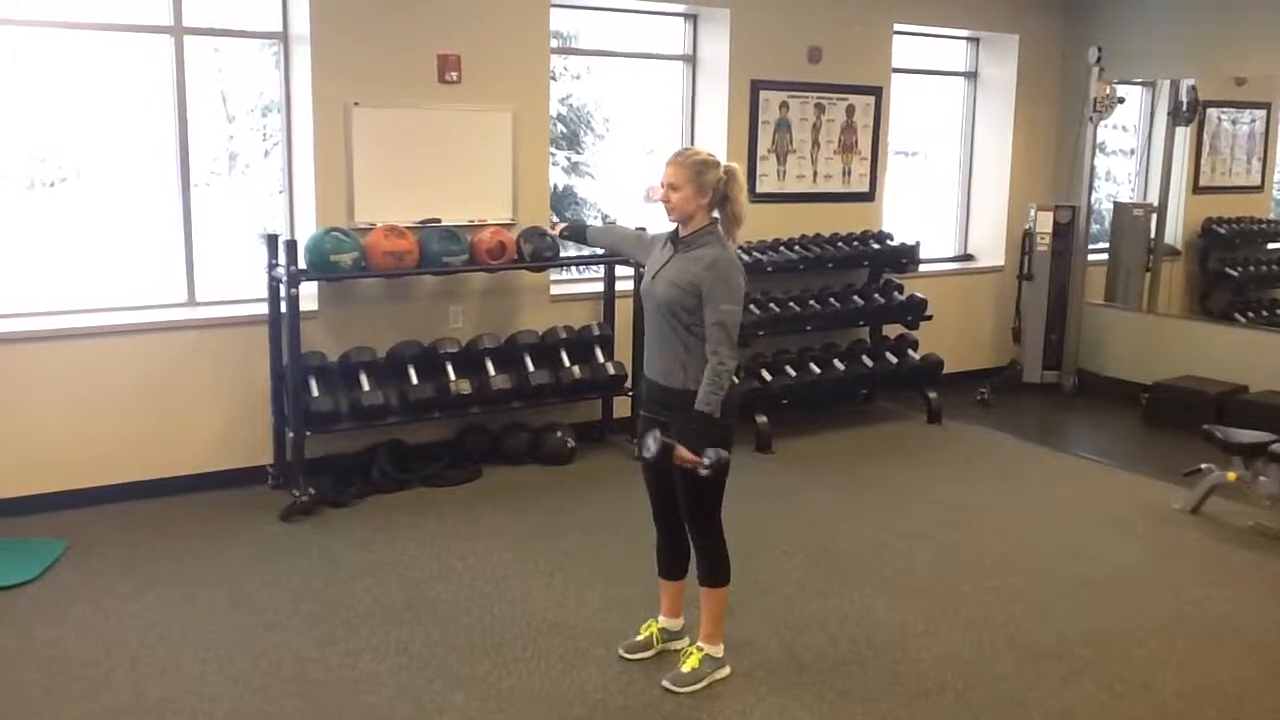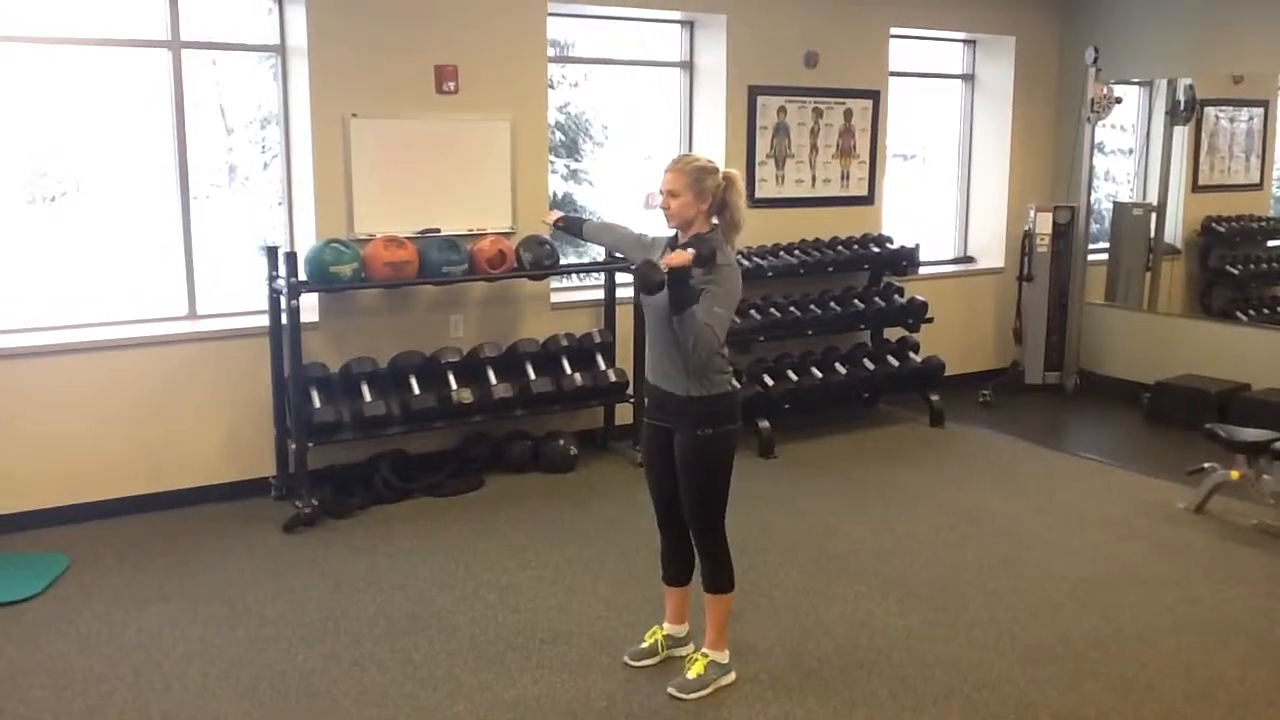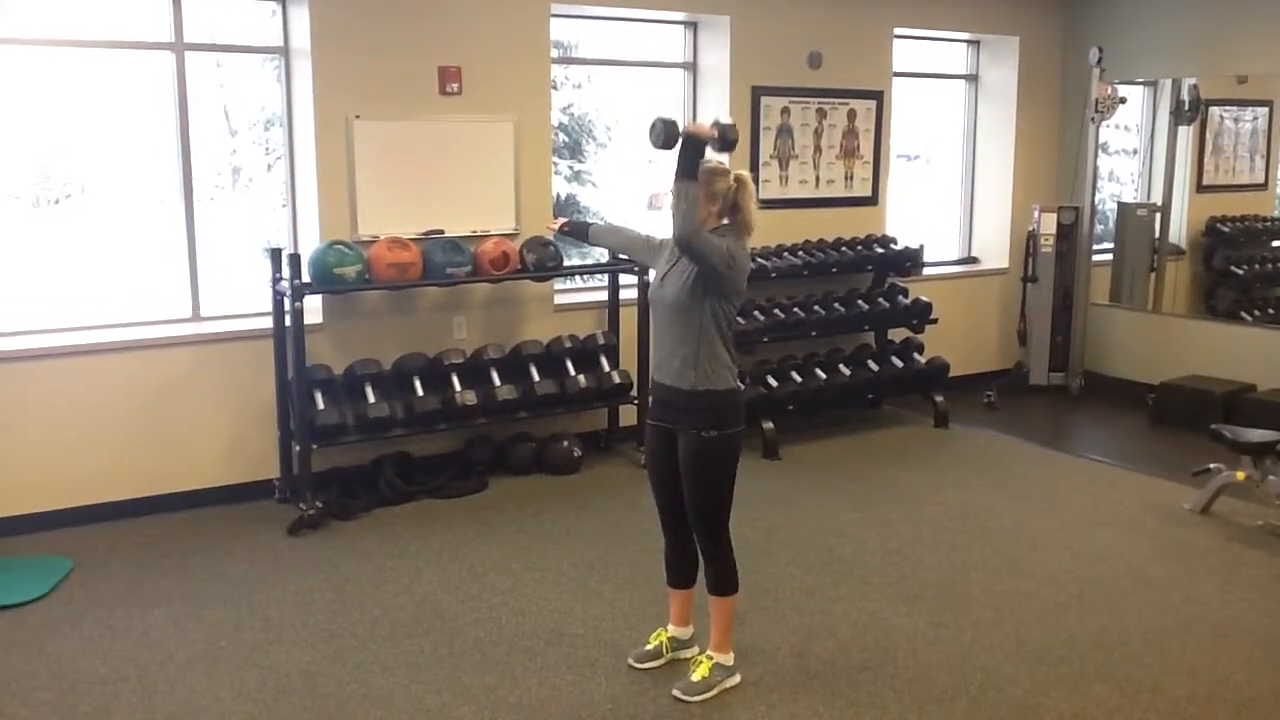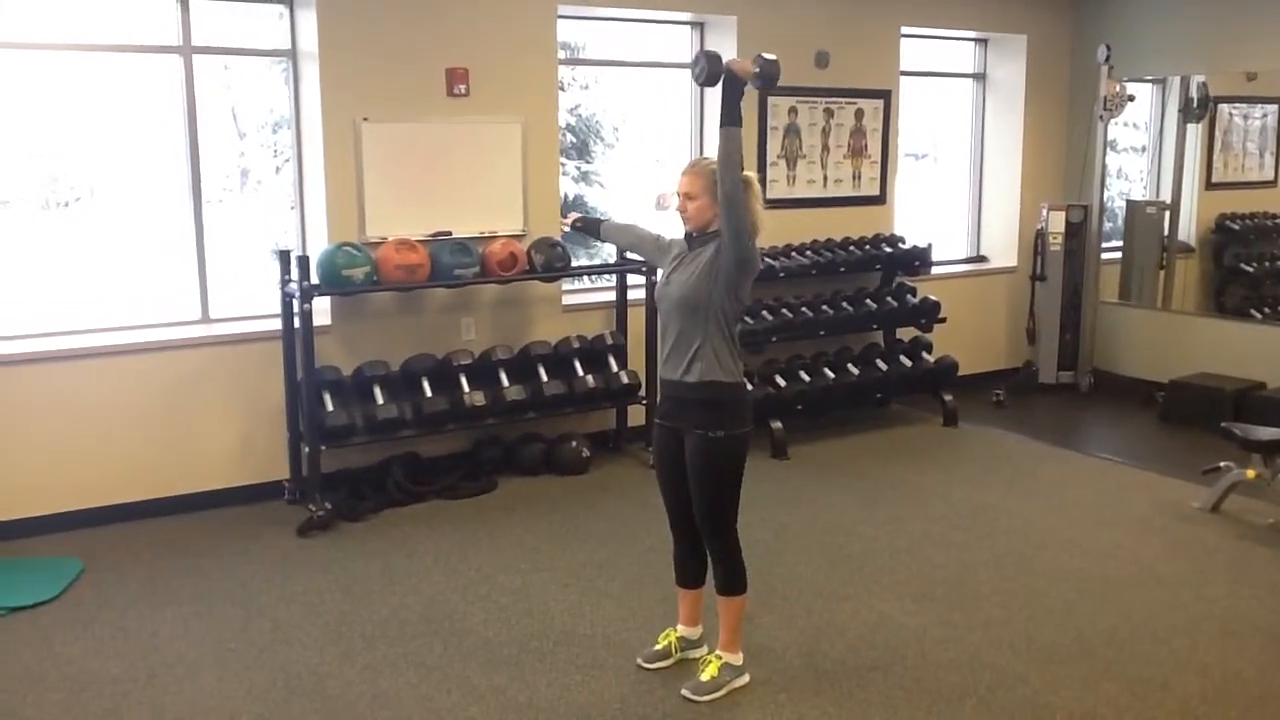
dt=1s
person 1, frame 1
left shoulder: (719, 262)
right shoulder: (664, 245)
left elbow: (722, 355)
right elbow: (623, 239)
left wrist: (700, 427)
right wrist: (573, 231)
left hip: (698, 411)
right hip: (656, 400)
left knee: (702, 526)
right knee: (666, 520)
left ankle: (711, 650)
right ankle: (669, 625)
person 1, frame 2
left shoulder: (718, 267)
right shoulder: (663, 248)
left elbow: (702, 348)
right elbow: (618, 237)
left wrist: (680, 283)
right wrist: (567, 222)
left hip: (705, 414)
right hip: (661, 405)
left knee: (706, 531)
right knee: (670, 526)
left ankle: (717, 655)
right ankle: (674, 631)
person 1, frame 3
left shoulder: (726, 256)
right shoulder: (671, 251)
left elbow: (687, 230)
right elbow: (624, 238)
left wrist: (691, 155)
right wrist: (572, 228)
left hip: (710, 412)
right hip: (665, 404)
left knee: (710, 533)
right knee: (674, 528)
left ankle: (722, 658)
right ankle: (678, 633)
person 1, frame 4
left shoulder: (734, 255)
right shoulder: (679, 251)
left elbow: (733, 180)
right elbow: (631, 236)
left wrist: (732, 100)
right wrist: (582, 223)
left hip: (716, 411)
right hip: (672, 406)
left knee: (717, 533)
right knee: (683, 529)
left ankle: (731, 658)
right ankle: (687, 634)
